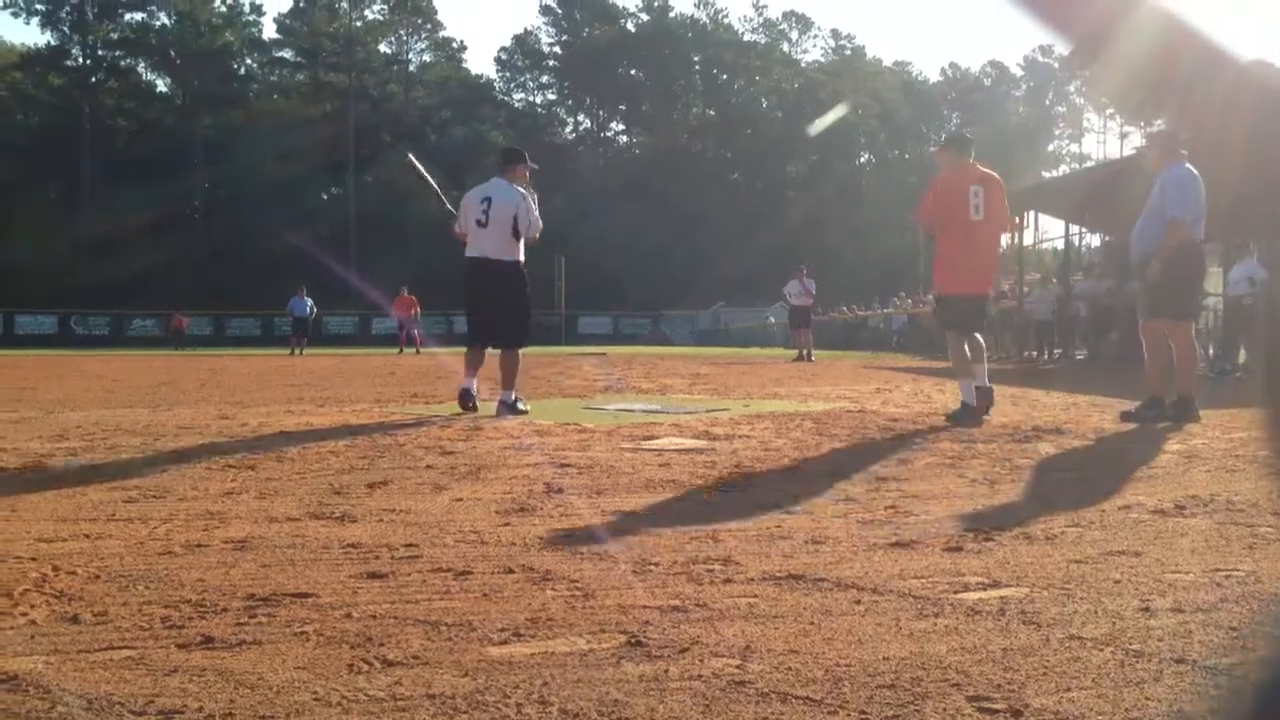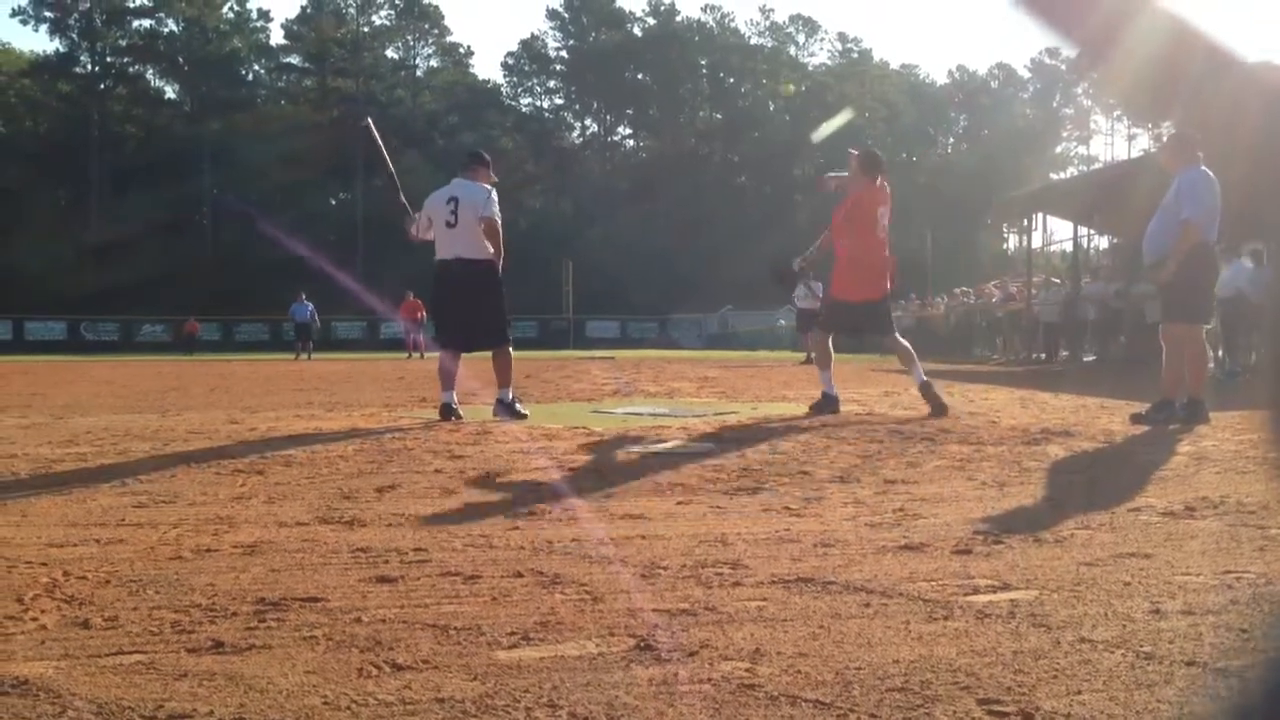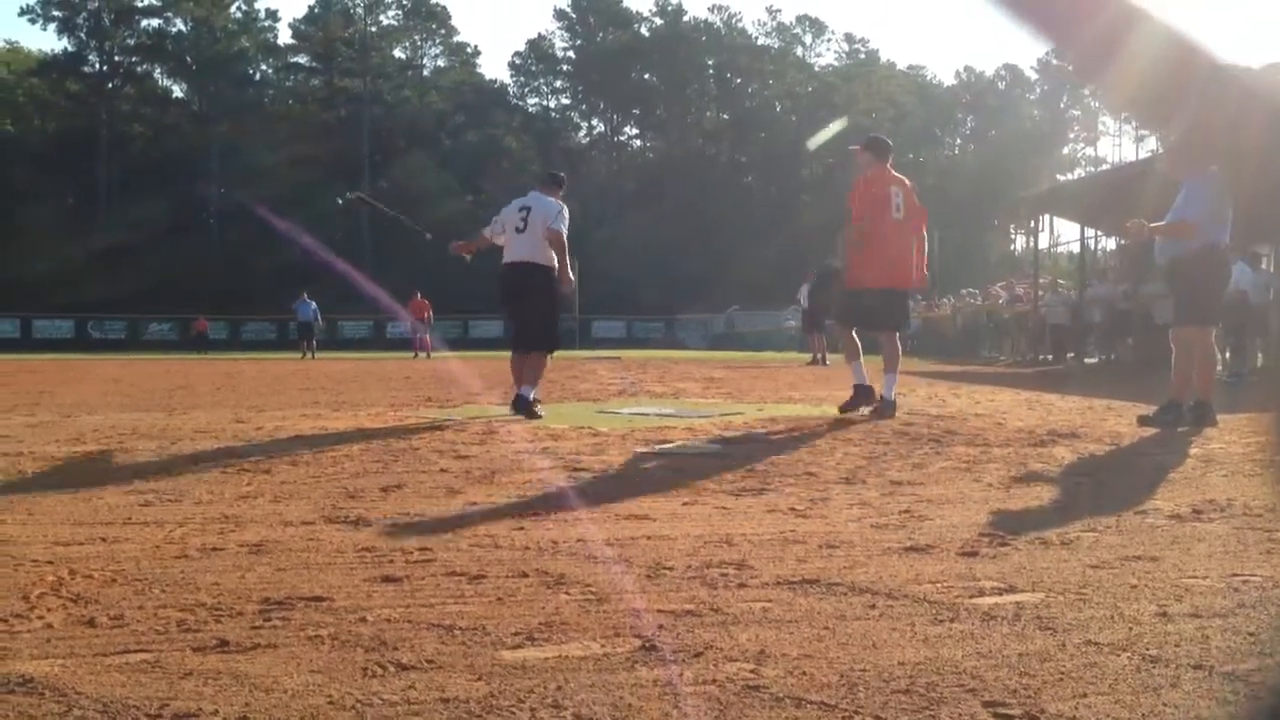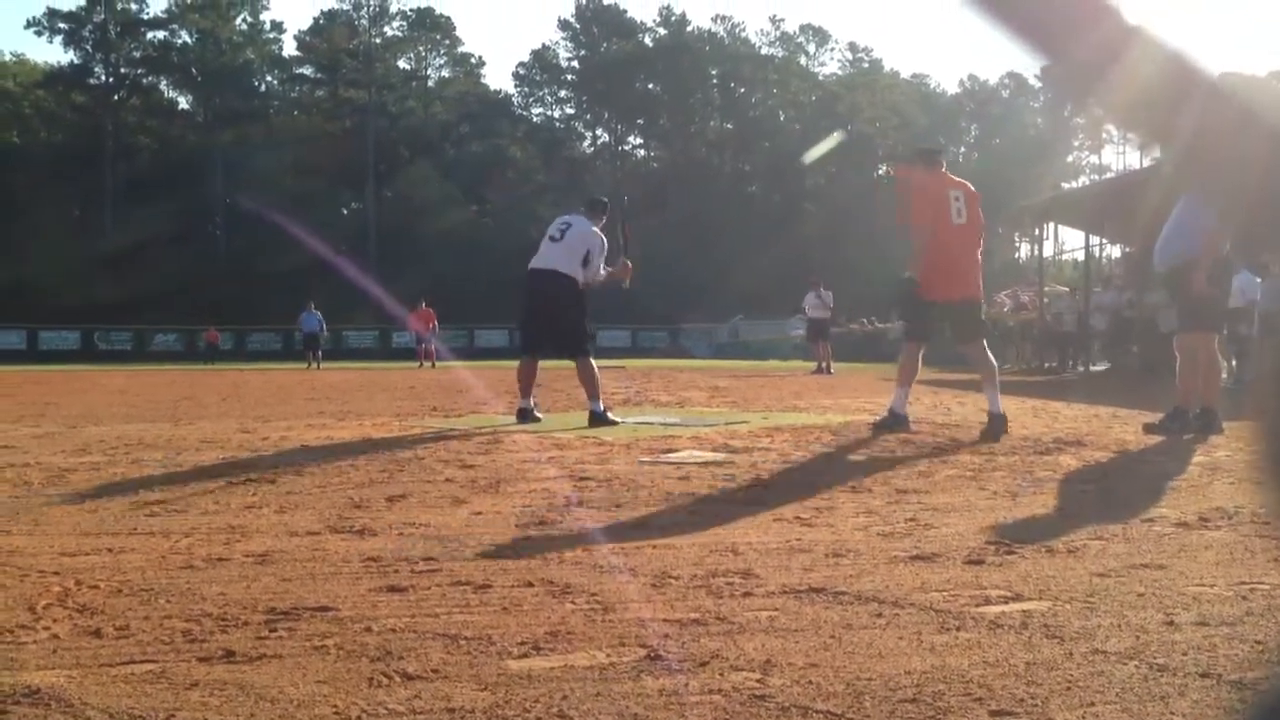
dt=1s
person 1, frame 1
left shoulder: (944, 180)
right shoulder: (993, 181)
left elbow: (925, 225)
right elbow: (1005, 225)
left wrist: (940, 232)
left hip: (953, 273)
right hip: (984, 273)
left knee: (955, 337)
right knee: (971, 331)
left ankle: (970, 406)
right ankle: (982, 387)
person 1, frame 2
left shoulder: (857, 196)
right shoulder: (882, 192)
left elbow: (834, 235)
left wrist: (808, 257)
right wrist: (845, 182)
left hip: (848, 285)
right hip: (878, 284)
left knee: (822, 334)
right knee: (891, 338)
left ankle: (829, 397)
right ankle: (925, 386)
person 1, frame 3
left shoulder: (866, 181)
right shoulder: (905, 185)
left elbow: (858, 225)
right elbow: (919, 229)
left wrist: (840, 260)
right wrist: (920, 267)
left hip: (867, 274)
right hip: (901, 275)
left knee: (846, 326)
right knee: (889, 334)
left ankle: (862, 387)
right ankle: (888, 398)
person 1, frame 4
left shoulder: (918, 187)
right shoulder: (967, 189)
left elbow: (920, 233)
right elbow: (978, 235)
left wrist: (913, 273)
left hip: (931, 283)
right hip: (967, 284)
left knee: (912, 346)
right knee: (976, 347)
left ankle: (898, 412)
right ankle: (996, 412)
person 2, frame 1
left shoulder: (1178, 176)
right shoulder: (1172, 177)
left elbow: (1179, 224)
left wrist: (1158, 260)
right wrist: (1154, 262)
left hip: (1175, 263)
right hip: (1170, 264)
left knee: (1168, 332)
right knee: (1162, 332)
left ankle: (1174, 402)
right ankle: (1167, 401)
person 2, frame 2
left shoulder: (1195, 178)
right shoulder: (1186, 180)
left elbow: (1193, 226)
left wrist: (1172, 262)
right wrist: (1167, 265)
left hip: (1187, 265)
right hip: (1178, 267)
left knee: (1187, 333)
right knee: (1172, 335)
left ankle: (1194, 405)
right ankle: (1168, 403)
person 2, frame 3
left shoulder: (1207, 180)
right shoulder: (1196, 183)
left elbow: (1189, 227)
left wrist: (1149, 230)
right wrist: (1150, 231)
left hip: (1201, 266)
right hip: (1189, 267)
left knee: (1196, 335)
right knee: (1182, 337)
left ankle: (1201, 406)
right ankle: (1184, 405)
person 2, frame 4
right shoulder: (1192, 197)
left elbow: (1215, 233)
left wrist: (1201, 271)
left hip: (1199, 274)
right hip: (1189, 274)
left knee: (1190, 345)
right knee: (1198, 346)
left ankle: (1185, 415)
right ankle: (1206, 415)
person 3, frame 1
left shoulder: (472, 195)
right shoulder: (519, 196)
left elbow: (460, 234)
right elbow: (532, 234)
right wrist: (534, 205)
left hip: (475, 269)
right hip: (507, 272)
left knee: (477, 336)
right knee: (510, 340)
left ankle: (468, 388)
right ankle: (507, 399)
person 3, frame 2
left shoulder: (434, 198)
right shoulder: (483, 193)
left elbow: (417, 235)
right elbow: (490, 224)
left wrist: (413, 222)
right wrist: (499, 256)
left hip: (446, 273)
right hip: (480, 271)
left knee: (449, 343)
right knee: (500, 339)
left ankle: (448, 401)
right ankle: (505, 399)
person 3, frame 3
left shoulder: (512, 208)
right shoulder: (556, 207)
left elbow: (487, 237)
right elbow: (556, 237)
left wrist: (463, 247)
right wrist: (566, 272)
left hip: (511, 274)
right hip: (540, 276)
left knee: (520, 342)
right knee: (541, 344)
left ankle: (522, 396)
right ankle: (525, 397)
person 3, frame 4
left shoulder: (560, 222)
right shoulder: (595, 236)
right elbow: (593, 278)
left wrist: (613, 273)
right wrist: (616, 273)
left hip: (536, 281)
right hip: (564, 287)
left knee: (530, 350)
right knee: (581, 352)
left ankle: (525, 407)
right ankle: (597, 411)
